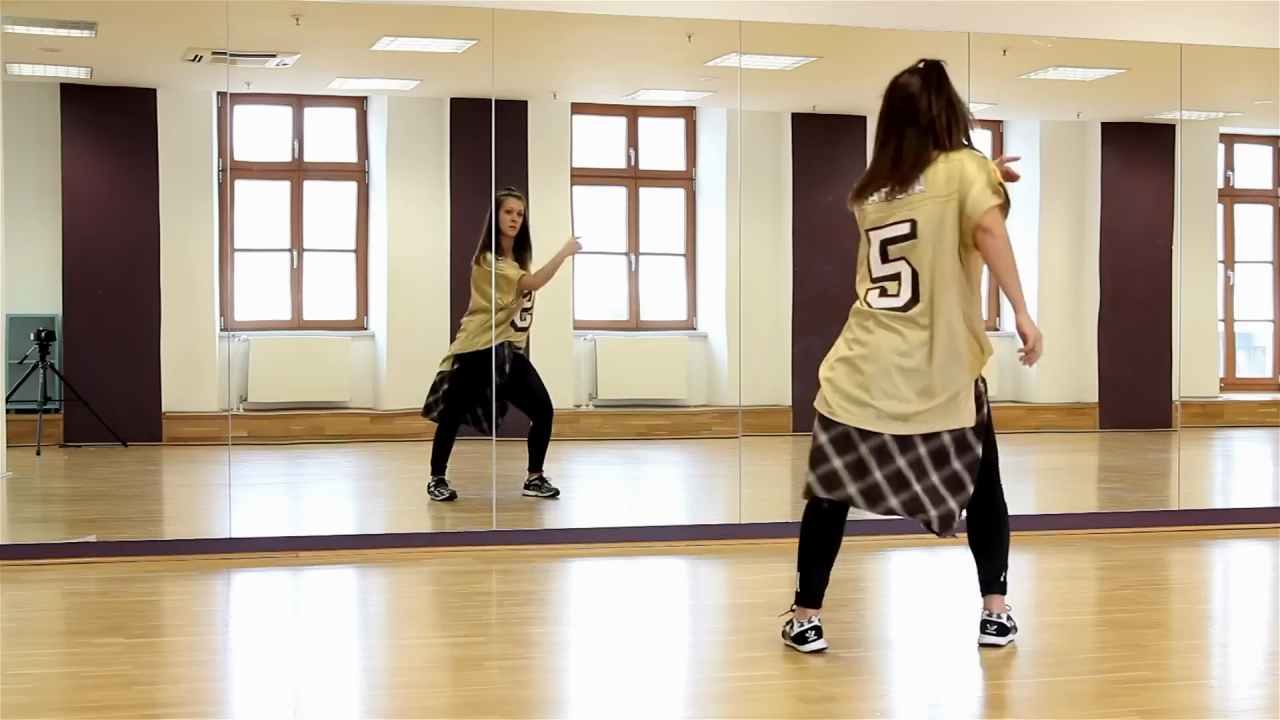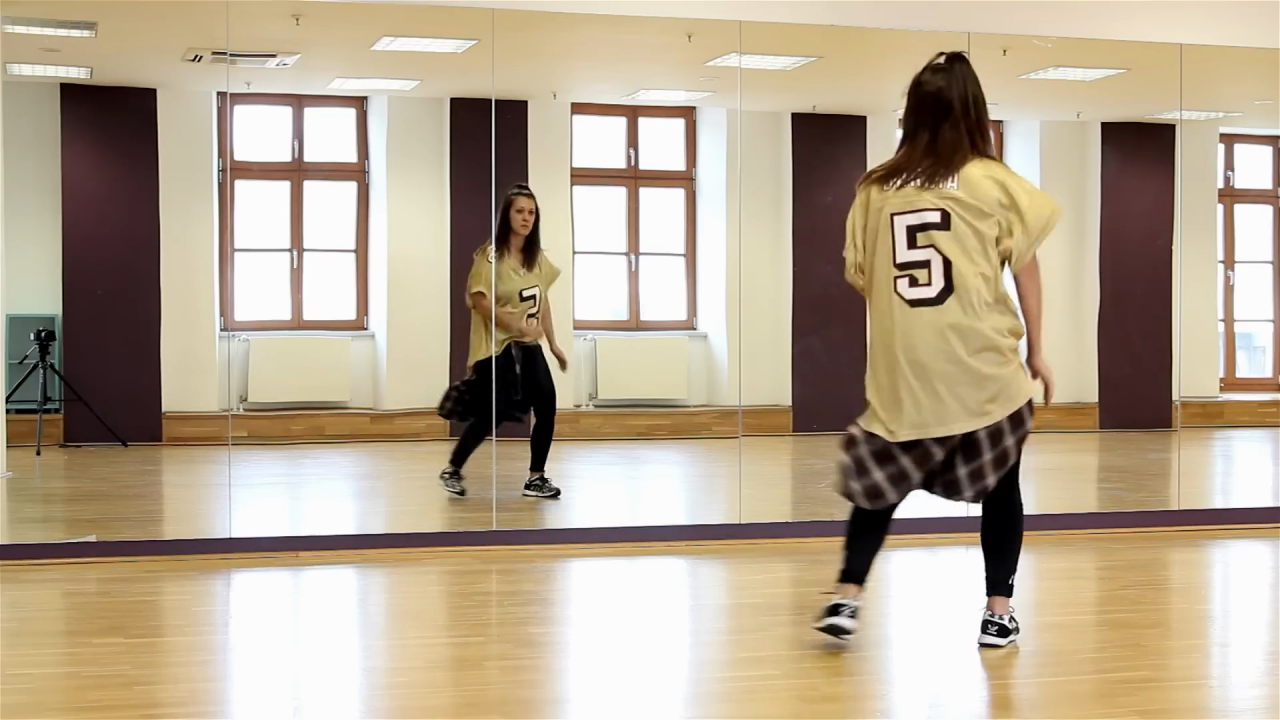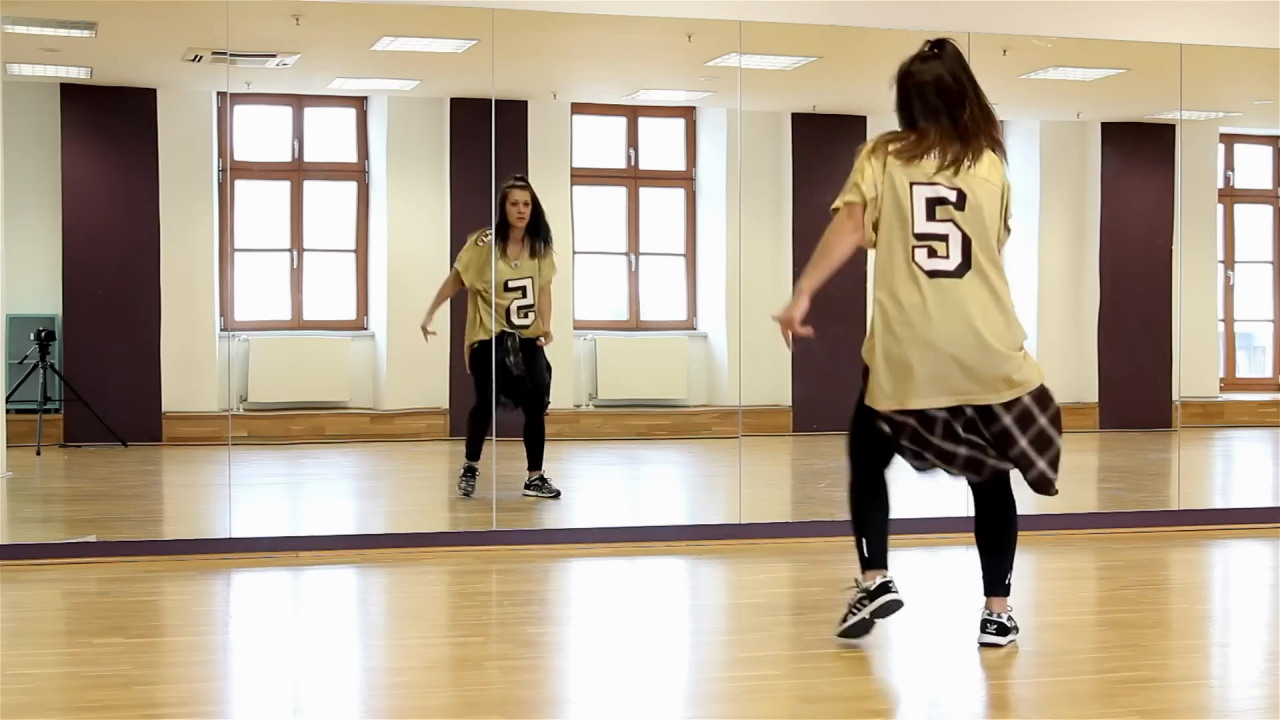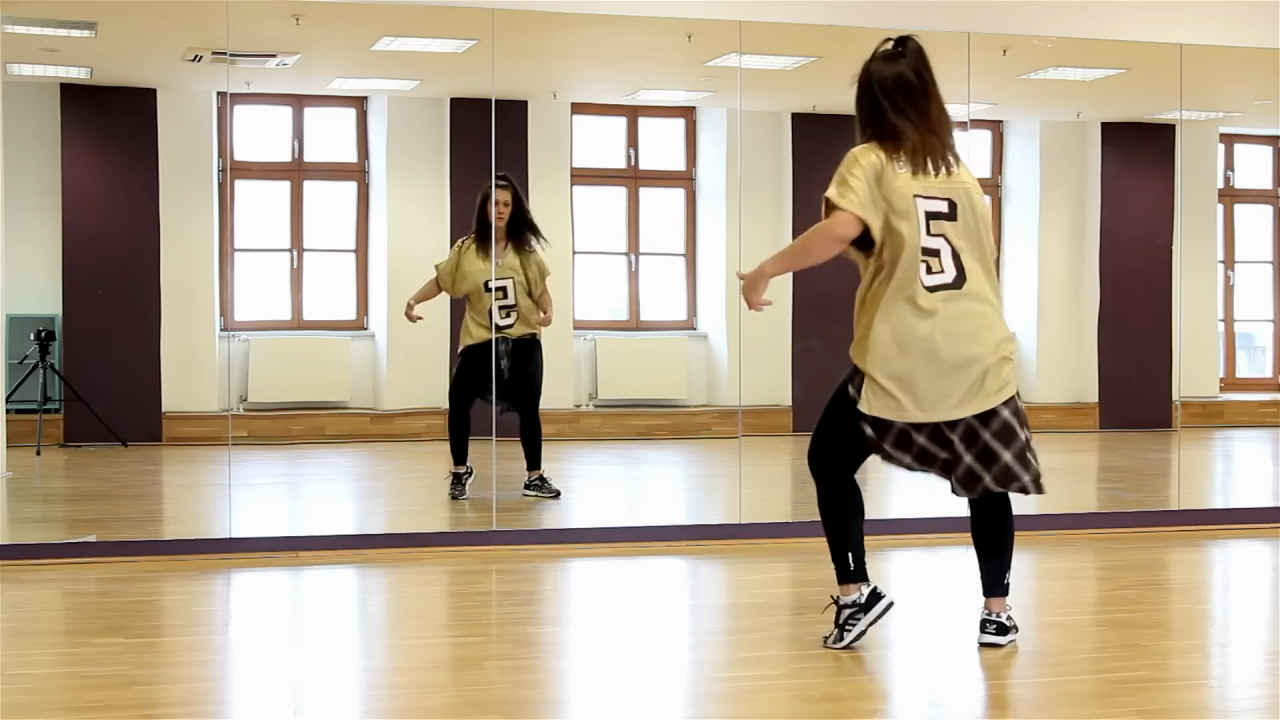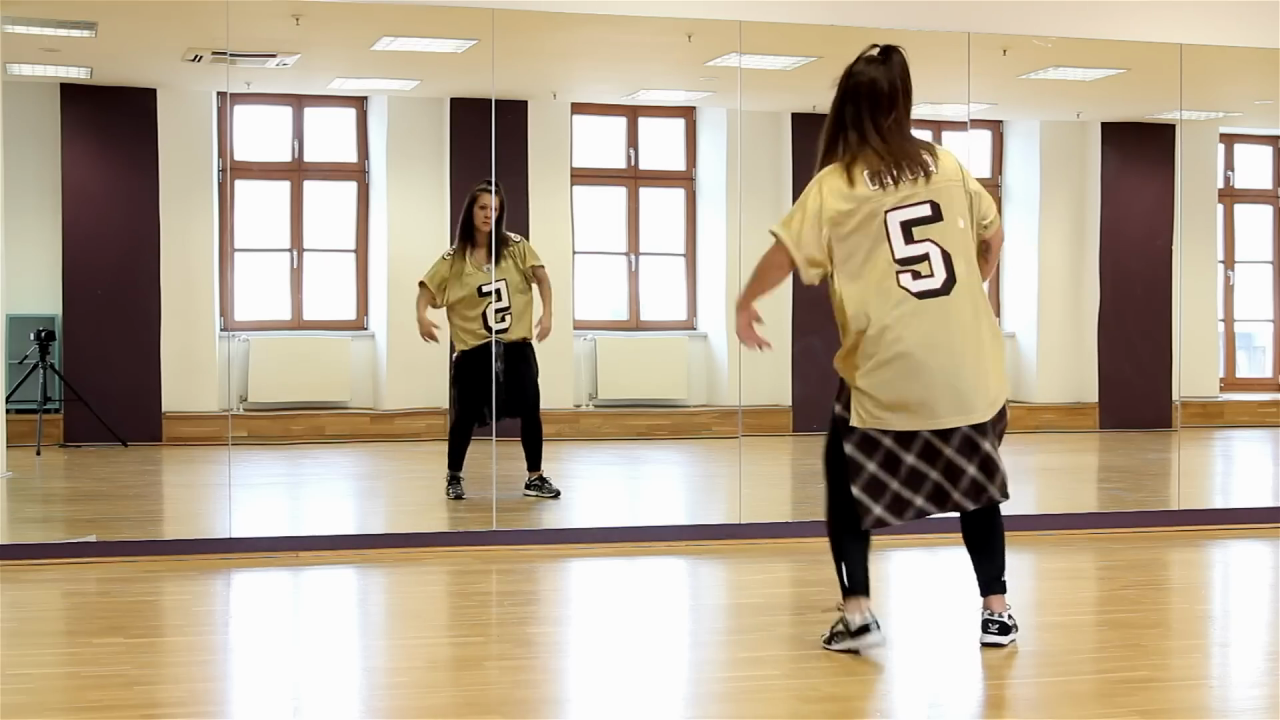
dt=0.2s
person 1, frame 1
left shoulder: (869, 190)
right shoulder: (962, 168)
right elbow: (987, 229)
right wrist: (1022, 311)
left hip: (861, 371)
right hip: (941, 371)
left knee: (830, 492)
right knee: (982, 485)
left ankle: (806, 616)
right ankle: (995, 610)
person 1, frame 2
left shoulder: (876, 186)
right shoulder: (994, 179)
left elbow: (860, 278)
right elbow: (1023, 266)
right wrist: (1037, 349)
left hip: (902, 369)
right hip: (981, 364)
left knee: (878, 487)
right knee: (1000, 486)
left ankle: (845, 598)
right ankle: (999, 612)
person 1, frame 3
left shoulder: (883, 156)
right shoulder: (991, 167)
left elbow: (849, 228)
left wrist: (801, 295)
left hip: (904, 348)
right hip: (986, 350)
left knee: (867, 460)
right knee: (992, 478)
left ankle: (875, 581)
right ankle: (997, 611)
person 1, frame 4
left shoulder: (870, 162)
right shoulder: (956, 169)
left elbow: (838, 231)
right elbow: (987, 253)
left wrist: (762, 273)
left hip: (900, 357)
right hip: (977, 356)
left knee: (830, 461)
right knee: (985, 482)
left ankle: (855, 591)
right ankle: (997, 611)
person 1, frame 5
left shoulder: (837, 181)
right shoulder: (944, 163)
left elbow: (787, 255)
right elbow: (992, 238)
left wrist: (746, 303)
left hip: (888, 367)
right hip: (966, 363)
left knee: (844, 482)
right knee: (975, 485)
left ankle: (856, 612)
right ankle: (996, 610)
person 2, frame 1
left shoulder: (518, 254)
right shoulder: (490, 259)
right elbow: (530, 284)
right wrist: (564, 252)
left hip: (512, 350)
right hip: (480, 349)
left knee: (543, 410)
right knee: (452, 414)
left ankle: (535, 478)
right ankle: (437, 479)
person 2, frame 2
left shoulder: (536, 256)
right shoulder: (490, 255)
right elbow: (480, 301)
left wrist: (554, 344)
right wrist: (519, 327)
left hip: (527, 348)
right hip: (495, 348)
left knee: (546, 408)
right knee: (488, 416)
left ankle: (536, 477)
right ankle: (453, 470)
person 2, frame 3
left shoulder: (539, 246)
right shoulder: (485, 242)
left elbow: (543, 289)
right elbow: (457, 279)
left wrist: (546, 325)
right wrist: (430, 314)
left hip: (528, 341)
right hip: (489, 339)
left knee: (535, 406)
right knee: (486, 401)
left ankle: (535, 477)
right ankle: (470, 467)
person 2, frame 4
left shoulder: (525, 245)
right shoulder: (468, 247)
left elbow: (540, 288)
right elbow: (441, 281)
left wrist: (547, 311)
right wrist: (413, 301)
left hip: (523, 341)
right hip: (480, 342)
left knee: (528, 406)
right knee: (459, 402)
left ankle: (534, 478)
right ankle: (460, 472)
person 2, frame 5
left shoulder: (515, 246)
right shoulder: (455, 257)
left elbow: (541, 276)
right elbow: (427, 288)
left wrist: (547, 314)
right wrist: (421, 315)
left hip: (516, 345)
right hip: (474, 347)
left knee: (529, 408)
right knee: (464, 413)
left ankle: (535, 477)
right ankle: (454, 476)
